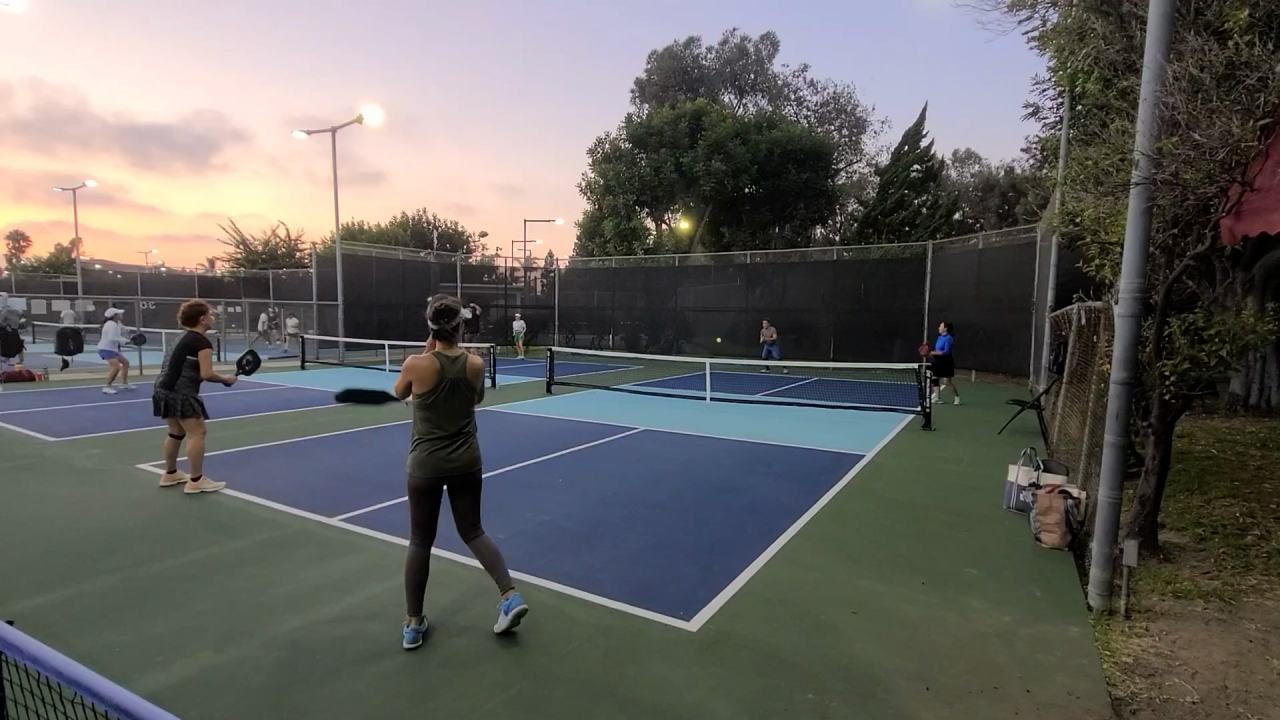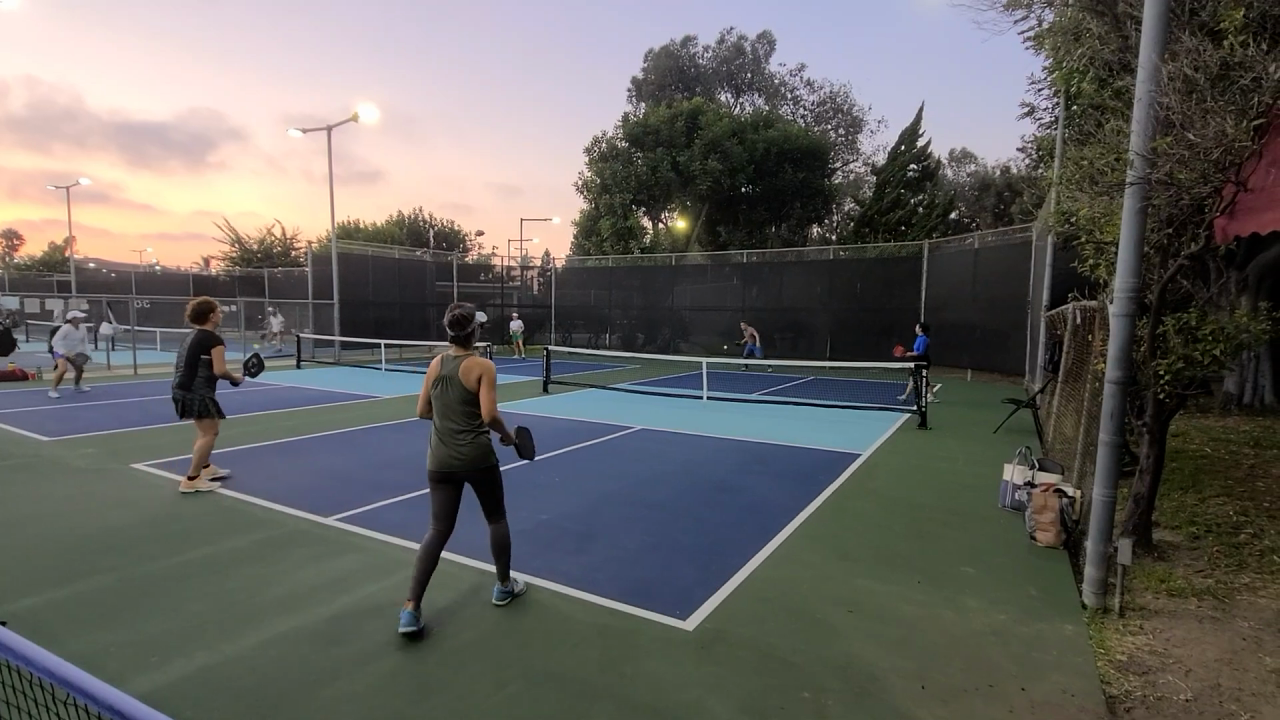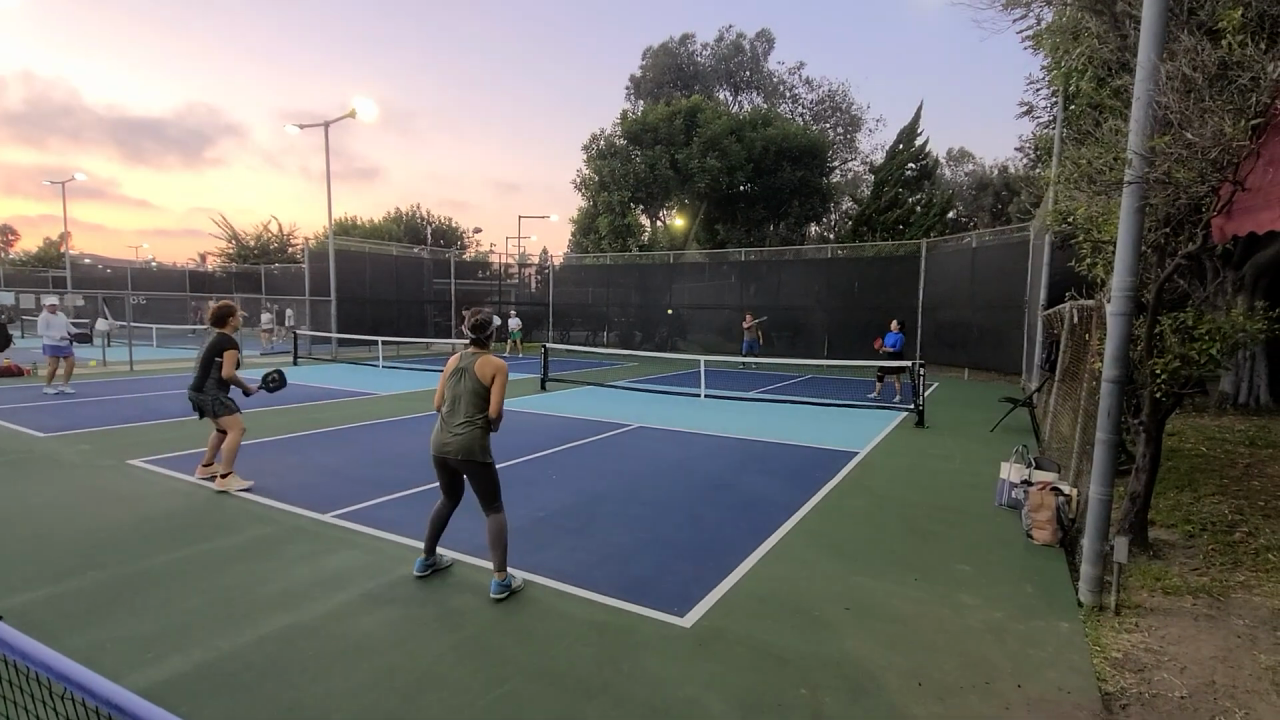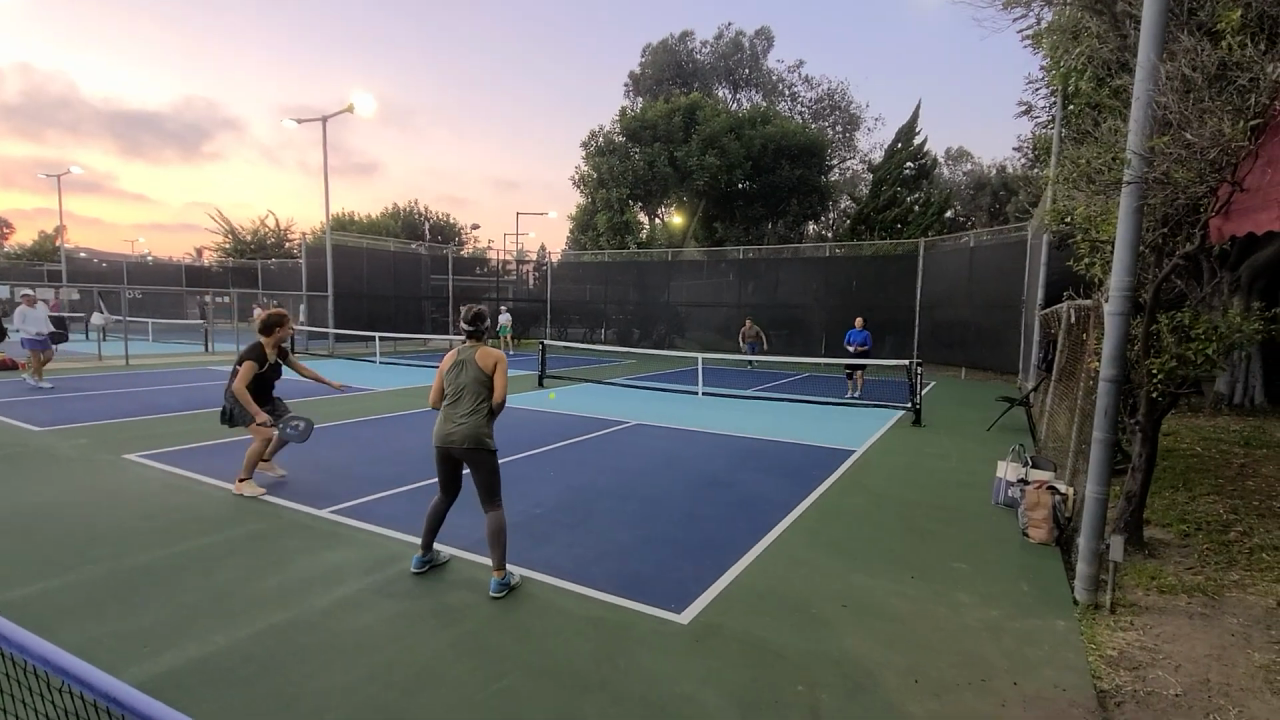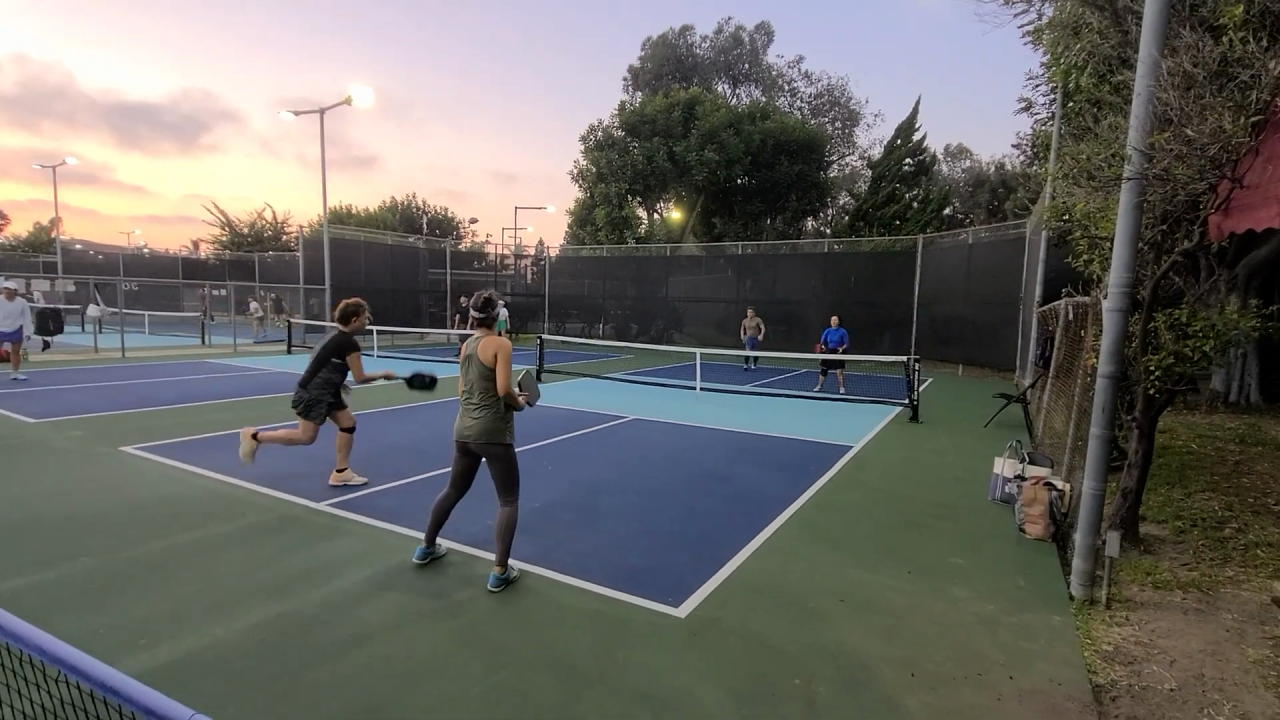
dt=0.5s
person 1, frame 1
left shoulder: (416, 365)
right shoulder: (475, 365)
left elbow: (399, 393)
left hip: (425, 464)
right hip: (466, 462)
left knee: (420, 541)
right knee: (472, 532)
left ankle: (413, 624)
right ankle: (510, 597)
person 1, frame 2
left shoulder: (435, 365)
right shoulder: (482, 367)
left elbow: (423, 412)
right elbow: (490, 417)
right wrist: (506, 434)
left hip: (440, 459)
right hip: (477, 458)
left knee: (439, 529)
right knee: (497, 520)
left ankle: (411, 607)
right ankle: (504, 586)
person 1, frame 3
left shoulder: (453, 361)
right shoulder: (497, 366)
left elbow: (438, 405)
right elbow: (495, 413)
right wrist: (493, 426)
left hip: (441, 444)
right hip: (472, 447)
left knee: (450, 498)
right knee: (494, 510)
left ankle: (426, 559)
right ankle: (500, 579)
person 1, frame 4
left shoulder: (450, 357)
right shoulder: (496, 356)
left elbow: (434, 402)
right elbow: (499, 399)
left hip: (444, 436)
right hip: (476, 438)
left knee: (446, 495)
right knee: (493, 506)
left ankle: (423, 555)
right ankle: (499, 578)
person 1, frame 5
left shoulder: (466, 346)
right shoulder: (500, 344)
right elbow: (504, 390)
right wrist: (519, 402)
left hip: (465, 430)
right hip: (493, 432)
left knee: (454, 489)
right knee: (509, 501)
left ankle: (426, 547)
right ankle: (499, 572)
person 2, frame 1
left shoulder: (184, 338)
right shoulder: (202, 342)
right elbow: (207, 374)
right wrist: (226, 379)
left hip: (163, 389)
right hip: (180, 393)
left knee: (176, 432)
right knee: (197, 433)
left ankle: (170, 474)
right ankle: (196, 481)
person 2, frame 2
left shoulder: (191, 336)
right shoulder: (214, 339)
right elbow: (220, 370)
right wrist: (235, 378)
left hip: (181, 389)
right hip: (198, 392)
left knee: (205, 430)
right knee: (210, 434)
left ankle: (205, 468)
right ankle: (191, 480)
person 2, frame 3
left shoulder: (215, 340)
right shoulder: (229, 343)
right elbow: (228, 374)
right wrist: (246, 387)
left hip: (200, 391)
right hip: (210, 393)
left knee: (224, 428)
right knee: (237, 428)
left ankle: (206, 467)
right ankle: (225, 478)
person 2, frame 4
left shoulder: (280, 352)
right shoulder: (254, 354)
left elbow: (303, 370)
right elbow: (238, 387)
left wrist: (331, 383)
right wrist: (258, 414)
left hip: (265, 398)
right hip: (242, 402)
right knee: (263, 437)
left ankle: (265, 461)
right ankle: (243, 482)
person 2, frame 5
left shoulder: (338, 337)
right shoulder: (349, 345)
right elbow: (360, 378)
left wrist: (352, 381)
right wrist: (383, 375)
left hip: (325, 390)
right hip: (314, 392)
left knee: (348, 424)
right knee: (306, 436)
left ankle: (341, 473)
right ankle: (254, 436)
